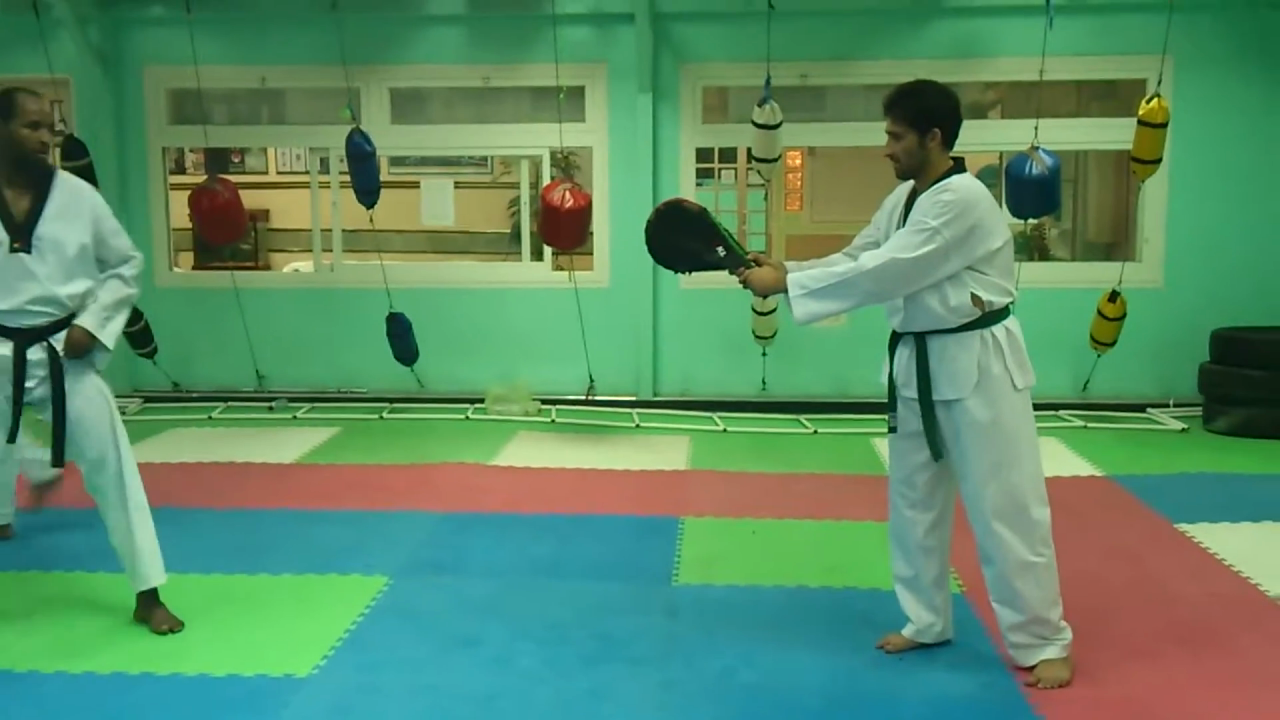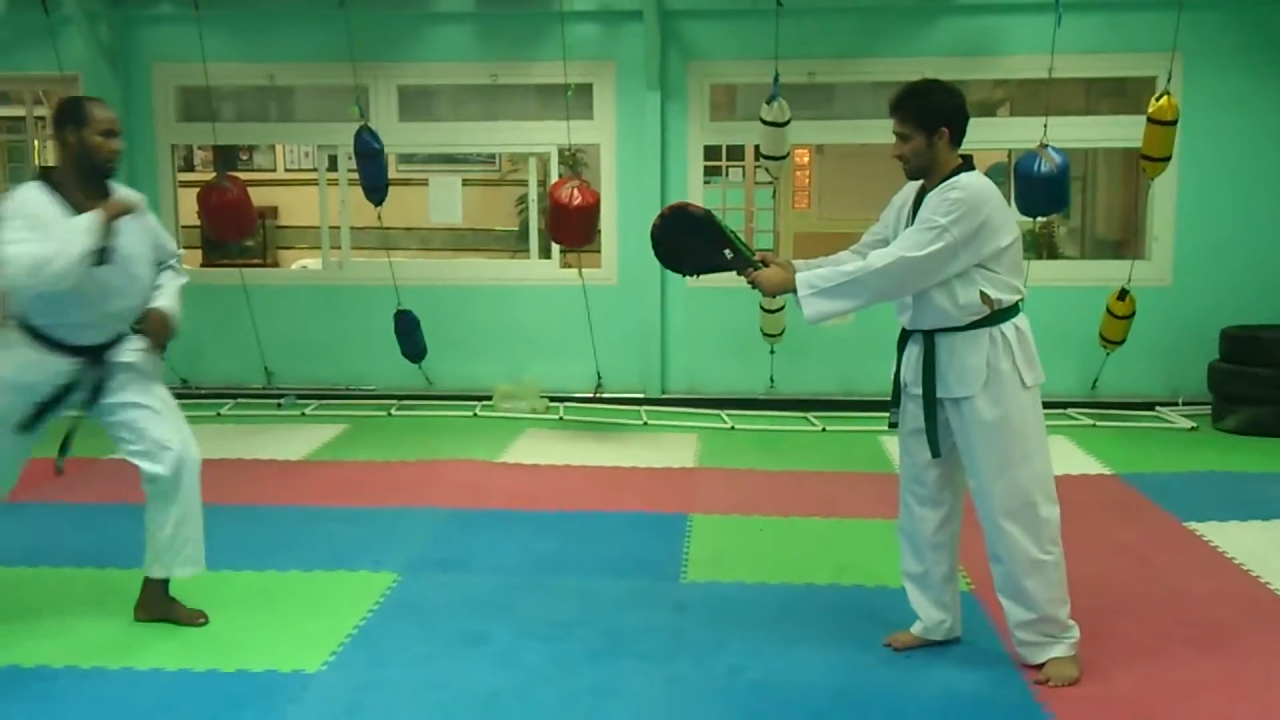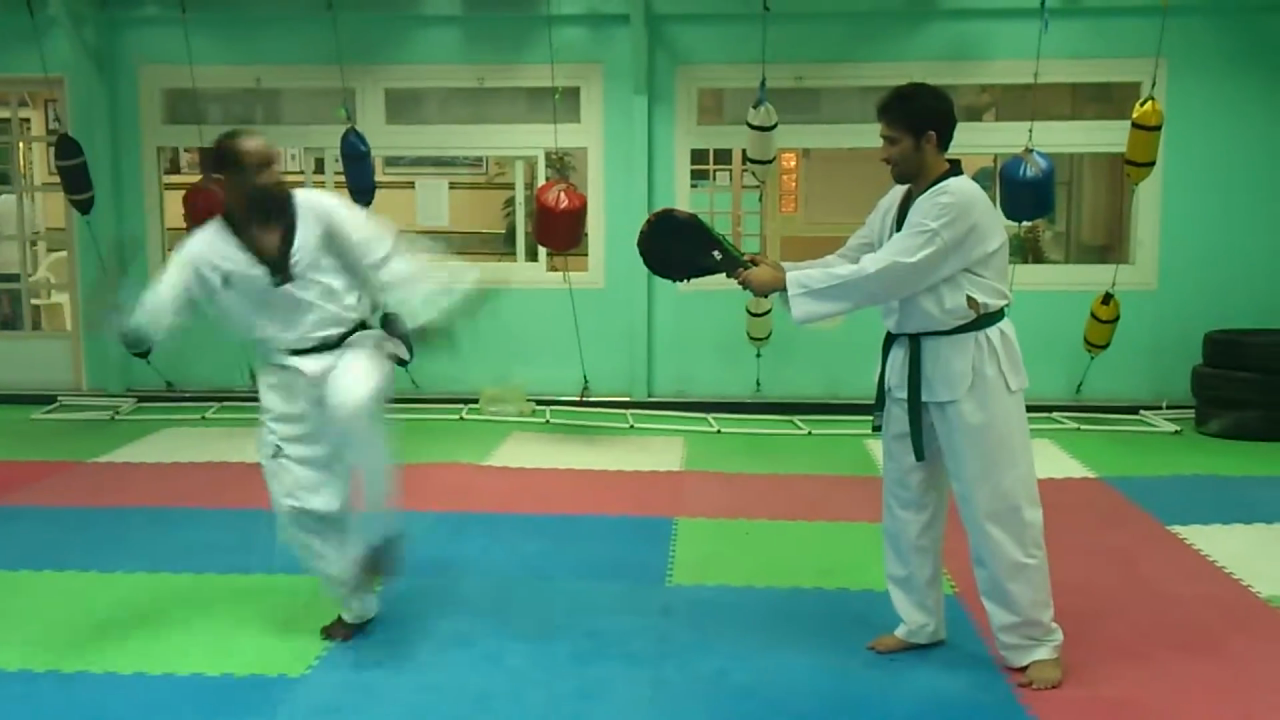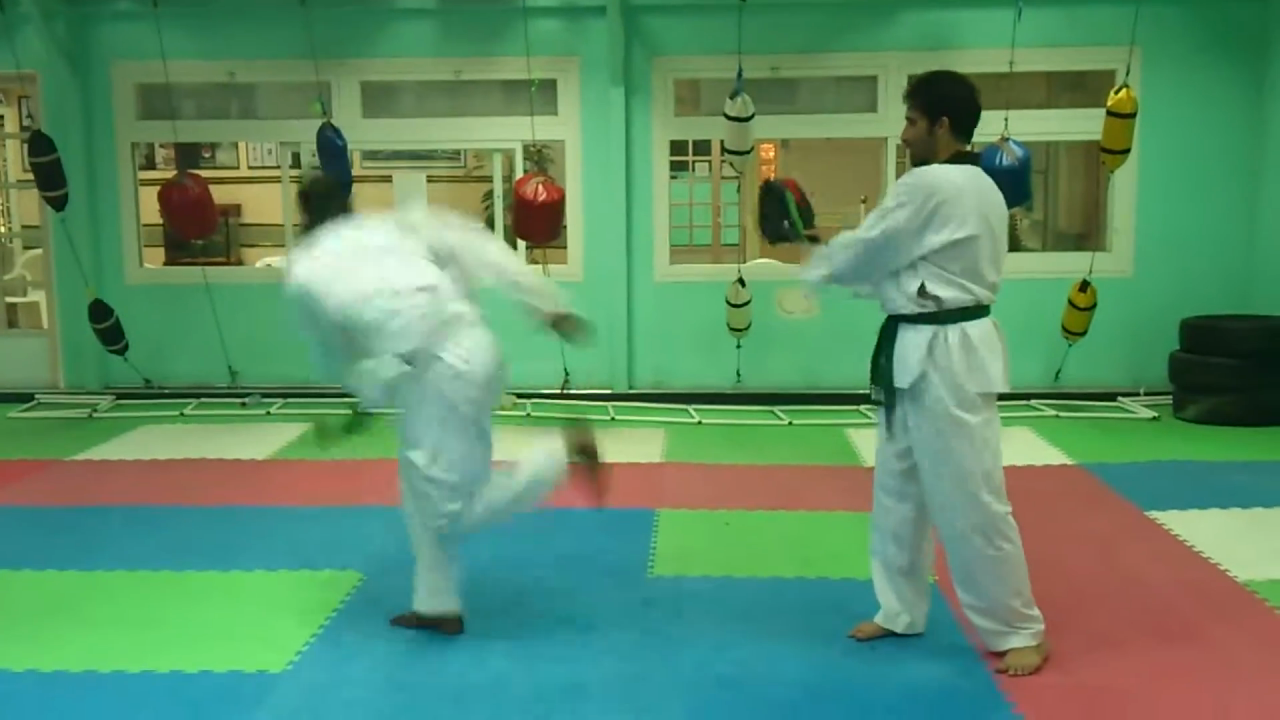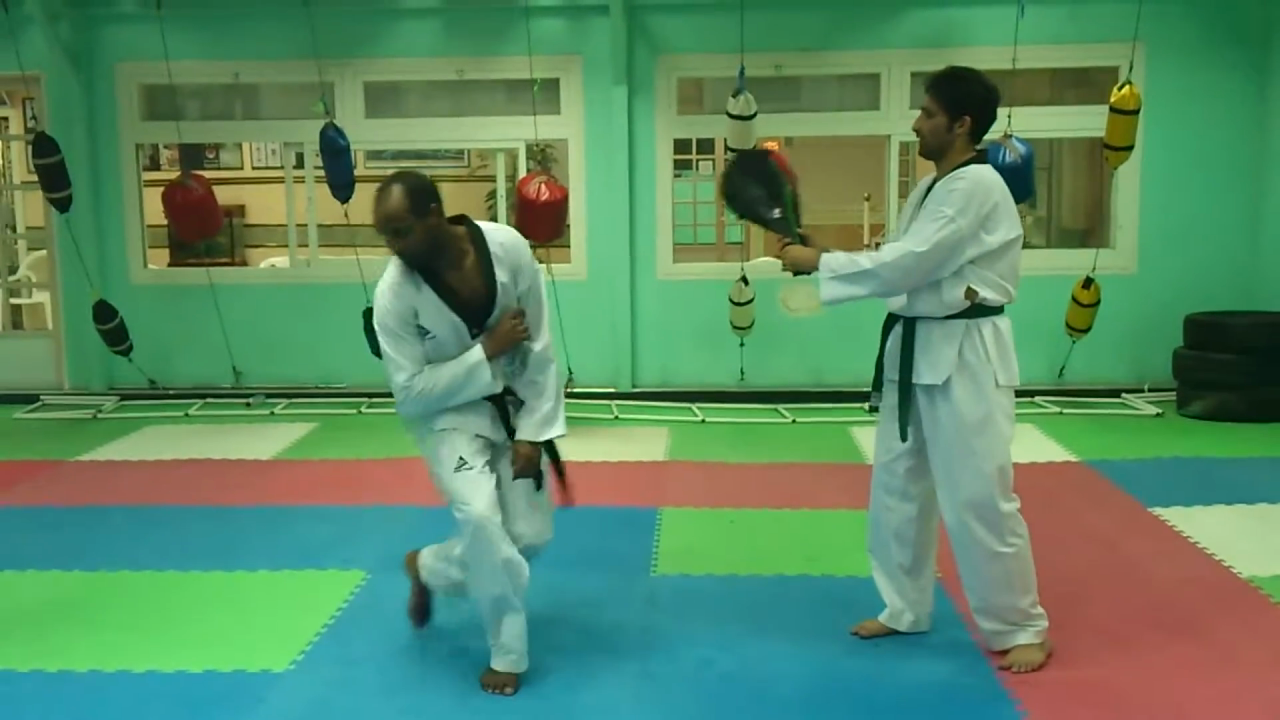
dt=0.7s
person 1, frame 1
left shoulder: (964, 200)
right shoulder: (904, 199)
left elbow: (885, 272)
right elbow: (856, 258)
left wrist: (787, 285)
right wrist: (786, 269)
left hip: (977, 365)
right hip: (919, 362)
left knee: (1004, 504)
right knee: (914, 498)
left ankle: (1043, 641)
right ankle: (926, 621)
person 1, frame 2
left shoulder: (972, 197)
right shoulder: (912, 197)
left elbow: (894, 271)
right elbow: (863, 256)
left wrist: (795, 284)
right wrist: (793, 267)
left hip: (986, 362)
right hip: (928, 359)
left knee: (1013, 502)
right knee: (924, 495)
left ankle: (1051, 640)
right ankle: (935, 619)
person 1, frame 3
left shoulder: (959, 202)
right shoulder: (898, 201)
left elbow: (882, 276)
right elbow: (849, 262)
left wrist: (784, 283)
right wrist: (777, 271)
left hip: (971, 366)
right hip: (912, 363)
left knee: (998, 507)
right knee: (908, 500)
left ankle: (1034, 642)
right ankle: (919, 622)
person 1, frame 4
left shoulder: (928, 186)
right shoulder: (978, 186)
left elbow: (860, 253)
left wrist: (820, 260)
right wrist: (869, 267)
left hip: (943, 354)
right hip: (922, 353)
left knee: (967, 498)
right knee: (898, 488)
left ankle: (1019, 630)
right ankle: (900, 611)
person 1, frame 5
left shoulder: (977, 187)
right shoulder: (933, 186)
left elbow: (907, 264)
right elbow: (900, 260)
left wrist: (820, 263)
right wrist: (817, 254)
left hip: (964, 356)
right hip: (913, 350)
left knee: (977, 497)
right knee: (898, 486)
left ankle: (1022, 628)
right ankle: (905, 609)
person 2, frame 1
left shoulder: (78, 196)
left elbow: (125, 265)
left wrist: (92, 324)
left hip: (63, 355)
left knee: (110, 466)
left ankle: (147, 594)
person 2, frame 2
left shoulder: (129, 204)
left elbow: (168, 261)
left wrist: (161, 306)
right wrist: (89, 228)
left hip: (116, 361)
left knee: (175, 457)
left ankle: (156, 590)
person 2, frame 3
left shoulder: (318, 208)
right shoulder: (205, 251)
left elbow: (382, 259)
right elbow: (155, 318)
left wrist: (417, 317)
right wrist: (139, 326)
left hip: (352, 352)
right hip: (289, 377)
left knee: (351, 404)
right knee: (302, 502)
left ankle: (376, 535)
right ankle: (359, 602)
person 2, frame 4
left shoulder: (303, 270)
right shoulder: (394, 224)
left elbow: (334, 354)
right elbow: (479, 248)
right wrist: (547, 302)
left hip: (434, 370)
right hip: (466, 352)
left knee: (457, 502)
right knee: (425, 486)
right ankle: (437, 607)
person 2, frame 5
left shoulder: (507, 248)
right shoulder: (394, 295)
left elbow: (537, 346)
right elbow: (411, 392)
left wrist: (532, 432)
right wrist: (486, 352)
left hip: (508, 401)
right hip: (442, 412)
left knee: (528, 532)
right knee: (480, 521)
left ankle: (428, 566)
right ankle: (508, 652)
